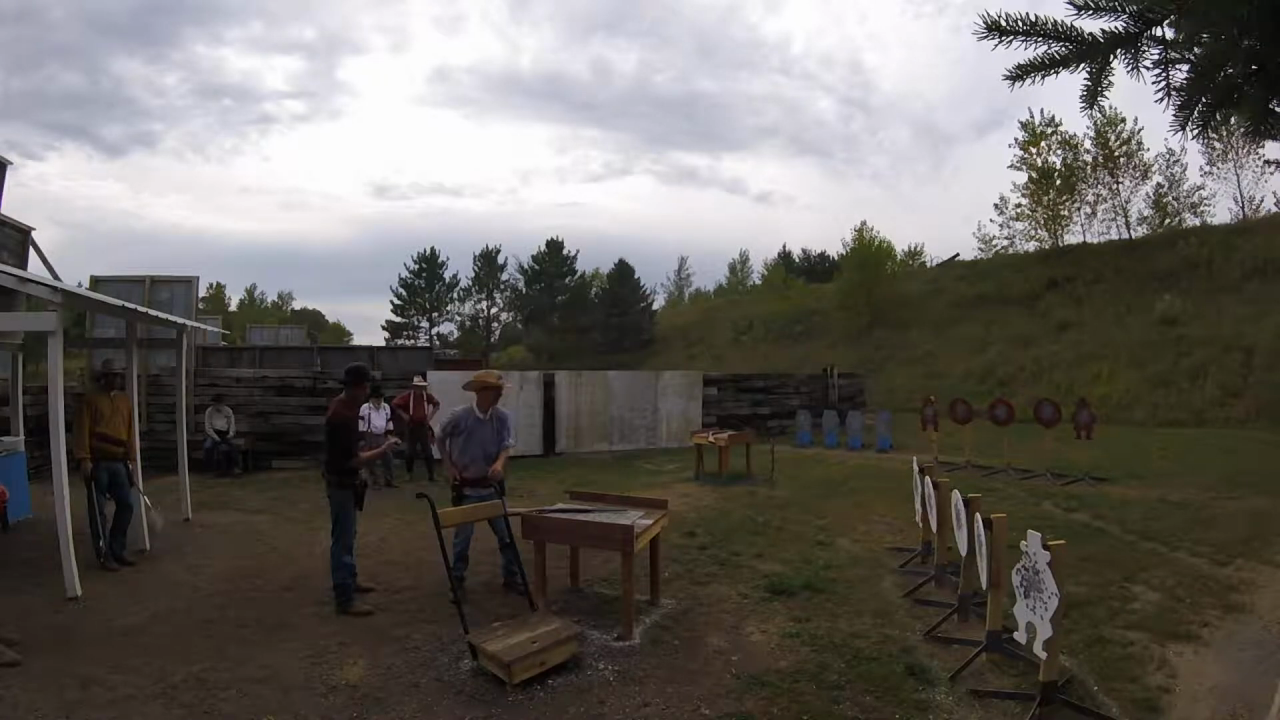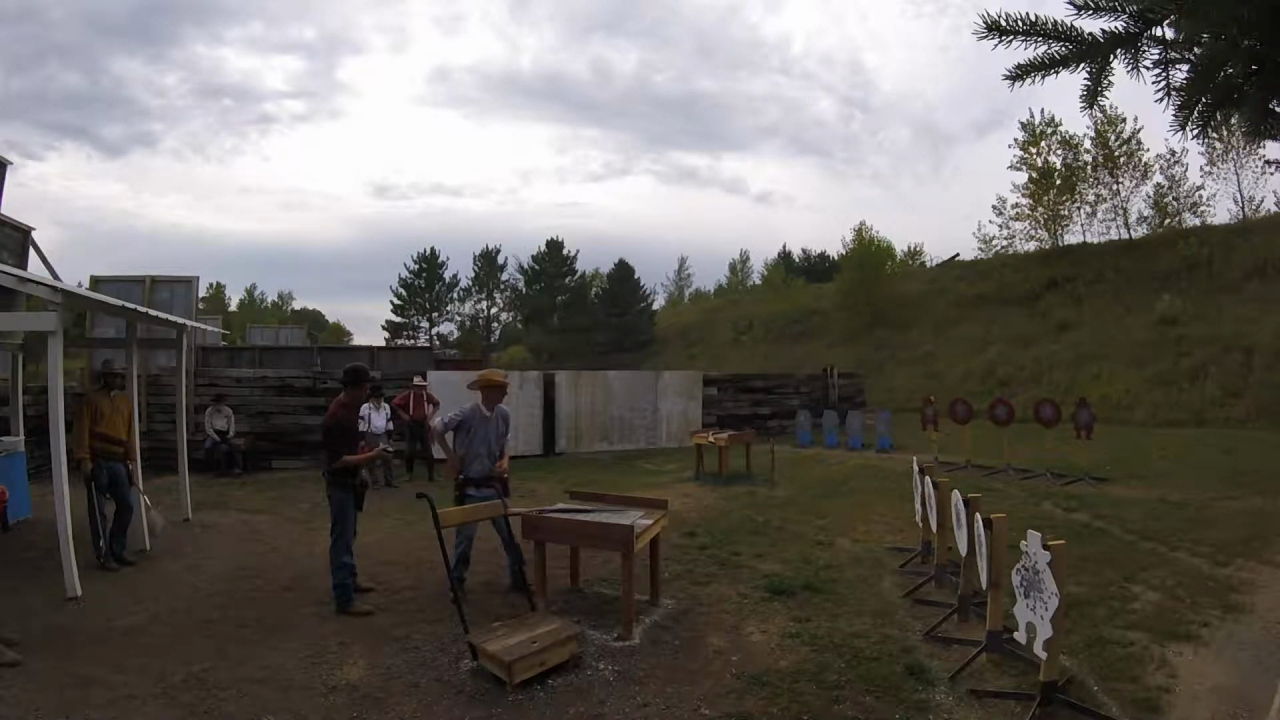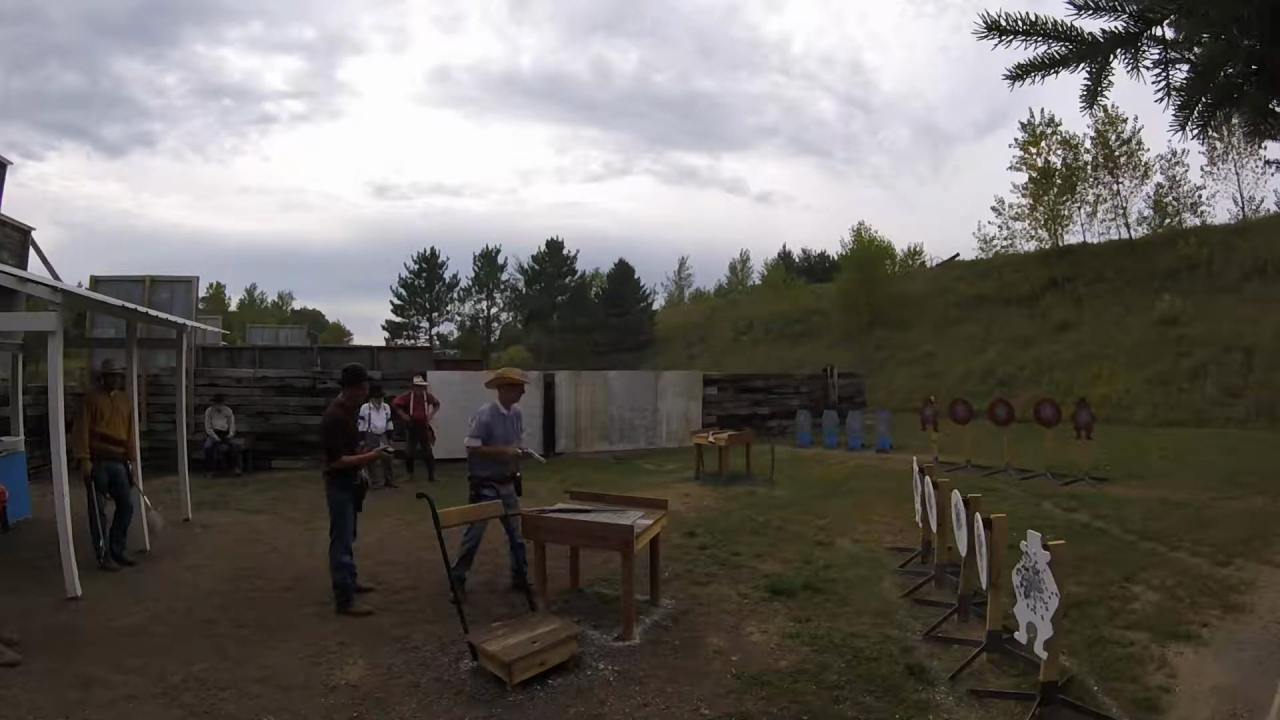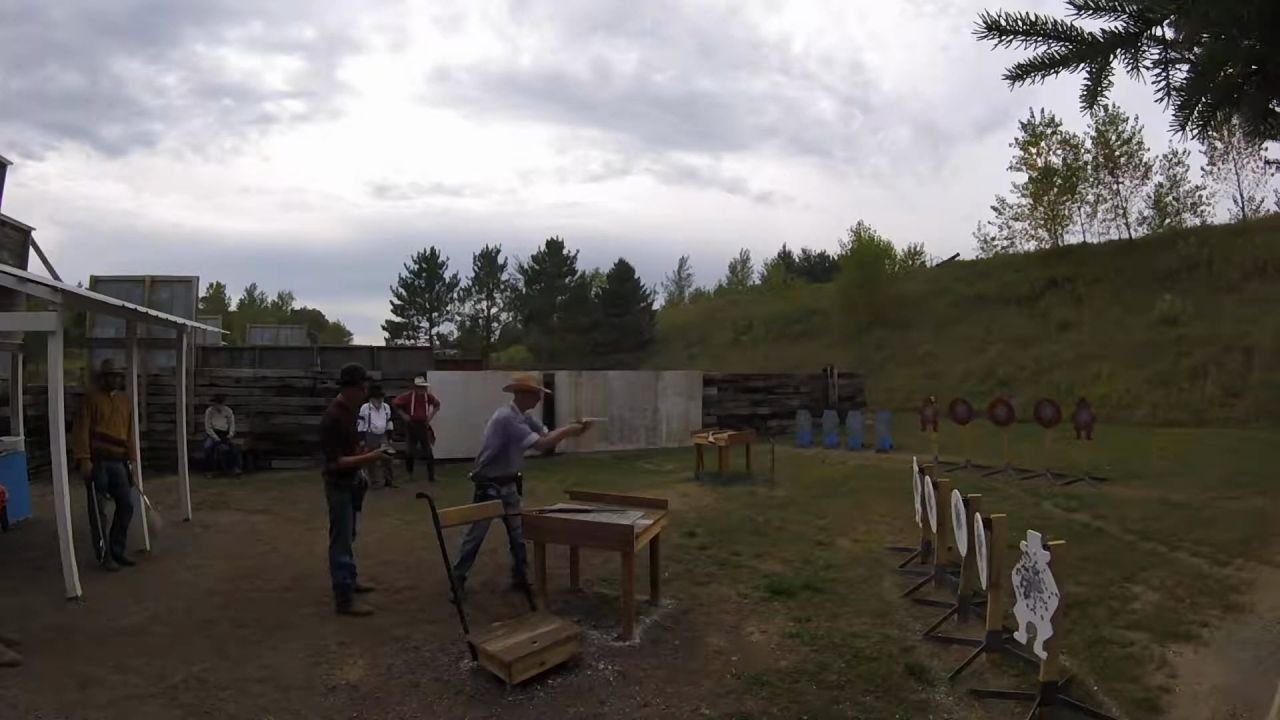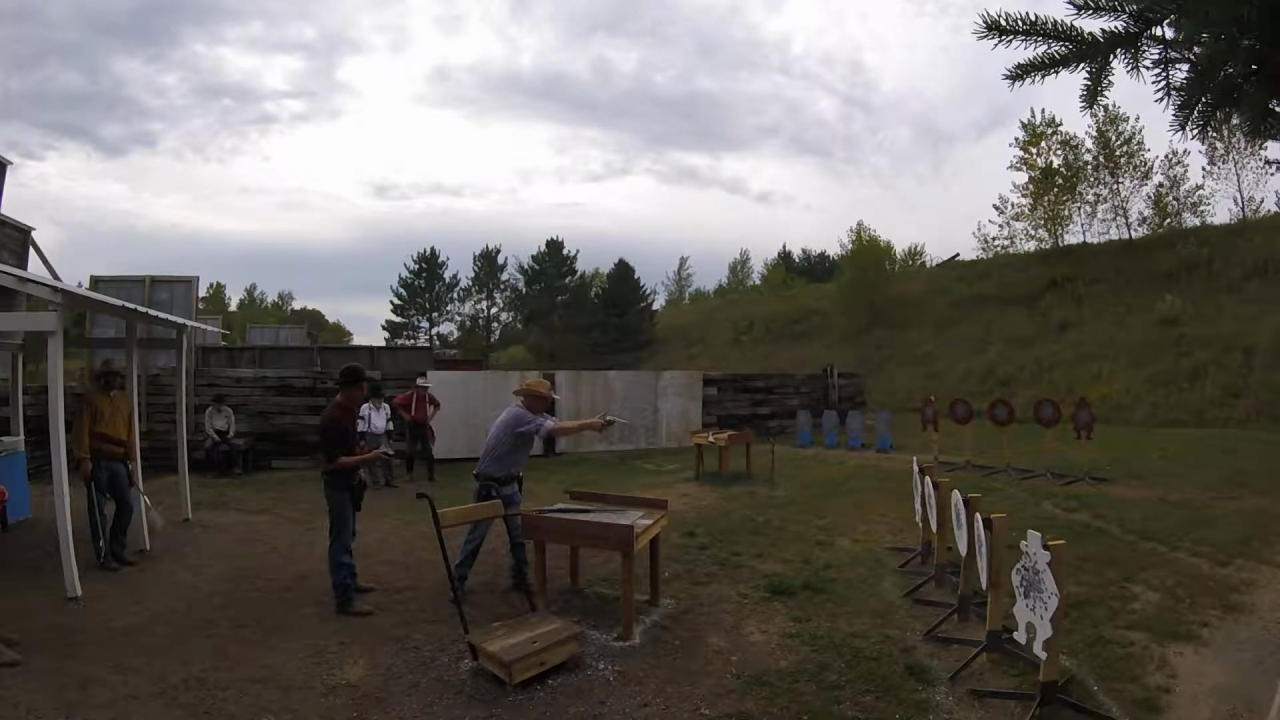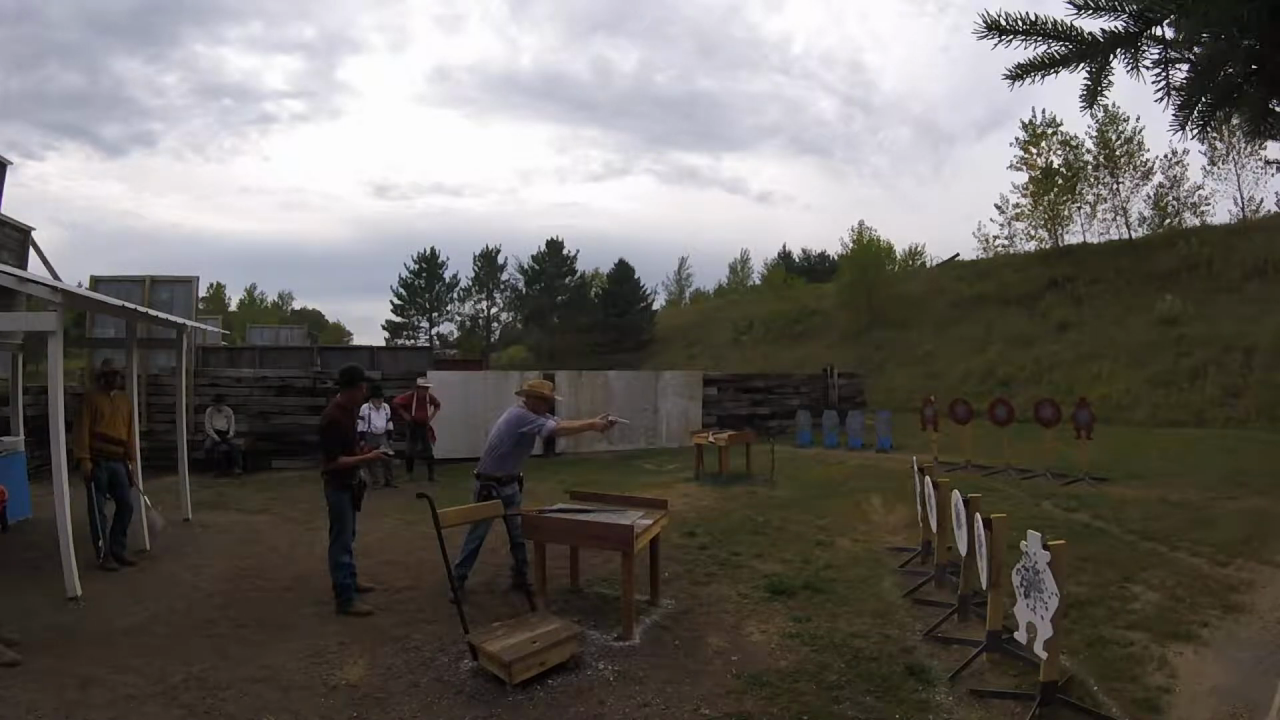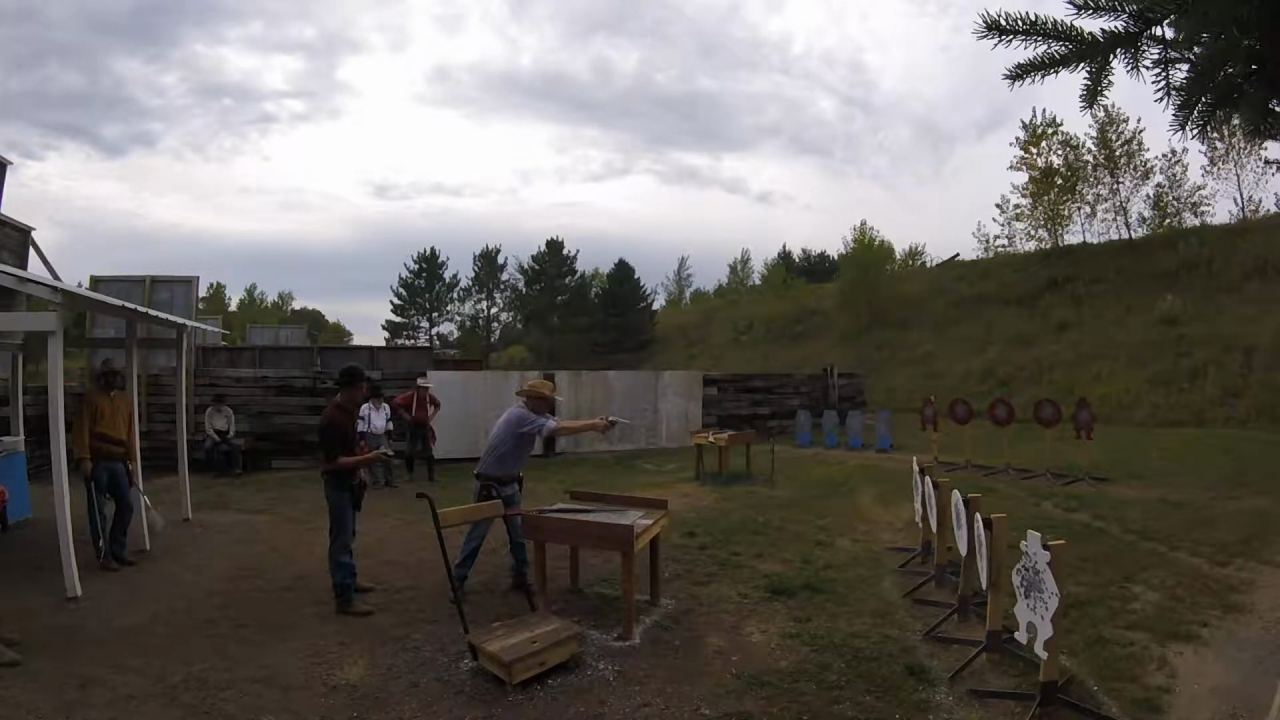
dt=0.3s
person 1, frame 1
left shoulder: (346, 407)
right shoulder: (340, 416)
right elbow: (353, 459)
left wrist: (363, 449)
right wrist: (383, 450)
left hip: (349, 481)
right hip: (341, 483)
left knee: (347, 536)
right knee: (342, 539)
left ankle: (350, 579)
right ankle: (344, 600)
person 1, frame 2
left shoulder: (349, 409)
right shoulder: (337, 416)
right elbow: (337, 460)
left wrist: (365, 452)
right wrist: (371, 456)
left hip: (350, 481)
right hip: (340, 484)
left knee: (348, 536)
right knee: (341, 539)
left ankle: (350, 580)
right ankle: (344, 600)
person 1, frame 3
left shoulder: (351, 410)
right shoulder: (334, 417)
right elbow: (336, 461)
left wrist: (365, 454)
right wrist: (369, 457)
left hip: (350, 482)
right hip: (339, 484)
left knee: (348, 536)
right knee: (341, 540)
left ankle: (349, 580)
right ankle: (344, 600)
person 1, frame 4
left shoulder: (350, 410)
right shoulder: (333, 417)
right elbow: (335, 461)
left wrist: (364, 454)
right wrist: (368, 458)
left hip: (350, 481)
right hip: (339, 484)
left knee: (348, 536)
right knee: (341, 540)
left ankle: (350, 580)
right ankle: (344, 600)
person 1, frame 5
left shoulder: (350, 410)
right shoulder: (332, 417)
right elbow: (334, 461)
left wrist: (364, 454)
right wrist: (367, 458)
left hip: (349, 481)
right hip: (338, 484)
left knee: (348, 536)
right knee: (341, 540)
left ankle: (350, 580)
right ankle: (344, 599)
person 1, frame 6
left shoulder: (350, 410)
right shoulder: (332, 418)
right elbow: (334, 461)
left wrist: (363, 454)
right wrist: (367, 458)
left hip: (349, 481)
right hip: (338, 484)
left knee: (348, 536)
right knee: (341, 540)
left ankle: (350, 580)
right ankle: (344, 599)
person 1, frame 7
left shoulder: (350, 410)
right shoulder: (332, 418)
right elbow: (334, 461)
left wrist: (364, 455)
right wrist: (367, 459)
left hip: (349, 482)
right hip: (338, 484)
left knee: (348, 537)
right knee: (341, 540)
left ankle: (350, 580)
right ankle: (344, 599)
person 2, frame 1
left shoulder: (503, 417)
right shoulder: (459, 416)
left elbow: (507, 446)
right elbow: (440, 439)
left wrist: (500, 463)
right wrist: (448, 465)
left hip: (491, 486)
right hip: (466, 488)
left knee: (505, 534)
right knee: (463, 536)
left ankle: (511, 578)
right ankle: (457, 582)
person 2, frame 2
left shoulder: (504, 415)
right shoulder: (466, 414)
right elbow: (437, 430)
left wrist: (505, 460)
right wrist: (450, 456)
left hip: (495, 485)
right hip: (470, 488)
left knee: (509, 534)
right knee: (465, 536)
left ankle: (518, 578)
right ankle: (457, 581)
person 2, frame 3
left shoulder: (516, 413)
right shoulder: (485, 414)
right elbow: (472, 448)
left wrist: (518, 452)
right wrist: (504, 451)
left hip: (508, 484)
right hip: (484, 486)
left knee: (516, 535)
right knee: (474, 535)
left ankle: (520, 578)
right ankle: (457, 580)
person 2, frame 4
left shoulder: (524, 416)
right shoulder: (506, 417)
left elbow: (545, 436)
right elbow: (540, 444)
left wrist: (567, 431)
right wrist: (566, 431)
left hip: (509, 484)
right hip: (488, 485)
left knee: (518, 534)
right knee: (476, 534)
left ankle: (520, 578)
right ankle: (457, 580)
person 2, frame 5
left shoulder: (532, 415)
right shoulder: (518, 416)
left elbow: (559, 424)
right elbow: (556, 431)
left wrist: (591, 422)
right wrist: (588, 425)
left hip: (509, 484)
right hip: (489, 485)
left knee: (518, 534)
right knee: (477, 534)
left ankle: (520, 578)
right ankle: (458, 580)
person 2, frame 6
left shoulder: (533, 414)
right shoulder: (520, 416)
left elbow: (561, 423)
right elbow: (558, 431)
left wrist: (594, 422)
right wrist: (591, 425)
left hip: (510, 483)
right hip: (490, 485)
left knee: (518, 533)
right knee: (477, 534)
left ankle: (520, 578)
right ankle: (458, 581)
person 2, frame 7
left shoulder: (532, 415)
right shoulder: (520, 416)
left elbow: (561, 423)
right elbow: (559, 431)
left wrist: (593, 422)
right wrist: (592, 425)
left hip: (510, 484)
right hip: (490, 485)
left knee: (518, 534)
right knee: (477, 534)
left ankle: (520, 578)
right ankle: (458, 581)
person 3, frame 1
left shoulder: (125, 400)
right shoulder: (91, 399)
right elbow: (81, 430)
left wrist: (130, 459)
right wrist: (83, 459)
left hip: (118, 462)
right hip: (97, 462)
left knee: (126, 506)
right knee: (98, 510)
left ankle: (117, 550)
right ankle: (104, 556)
person 3, frame 2
left shoulder: (125, 400)
right shoulder: (92, 399)
right elbow: (81, 430)
left wrist: (131, 459)
right wrist: (83, 459)
left hip: (118, 462)
right hip: (97, 462)
left knee: (126, 506)
right knee: (98, 511)
left ankle: (117, 550)
right ankle: (104, 555)
person 3, frame 3
left shoulder: (125, 400)
right shoulder: (92, 399)
right elbow: (81, 430)
left wrist: (130, 458)
right wrist: (83, 459)
left hip: (118, 462)
right hip: (97, 462)
left knee: (126, 506)
right knee: (98, 510)
left ankle: (117, 550)
right ankle: (104, 555)
person 3, frame 4
left shoulder: (125, 400)
right shoulder: (92, 398)
right elbow: (82, 430)
left wrist: (130, 459)
right wrist: (83, 459)
left hip: (118, 462)
right hip: (97, 462)
left knee: (126, 506)
right knee: (98, 510)
left ankle: (117, 550)
right ankle: (104, 555)
person 3, frame 5
left shoulder: (124, 400)
right shoulder: (91, 398)
right elbow: (81, 429)
left wrist: (130, 458)
right wrist: (83, 459)
left hip: (118, 462)
right hip: (97, 462)
left knee: (126, 506)
right knee: (98, 510)
left ankle: (117, 550)
right ankle: (104, 555)
person 3, frame 6
left shoulder: (124, 400)
right shoulder: (91, 398)
right elbow: (82, 429)
left wrist: (130, 459)
right wrist: (83, 458)
left hip: (118, 462)
right hip: (97, 462)
left knee: (126, 506)
right knee: (98, 510)
left ankle: (118, 550)
right ankle: (104, 556)
person 3, frame 7
left shoulder: (125, 400)
right shoulder: (92, 398)
right elbow: (82, 429)
left wrist: (130, 459)
right wrist: (83, 458)
left hip: (118, 462)
right hip: (97, 462)
left knee: (126, 506)
right knee: (98, 510)
left ankle: (117, 550)
right ankle: (104, 555)
